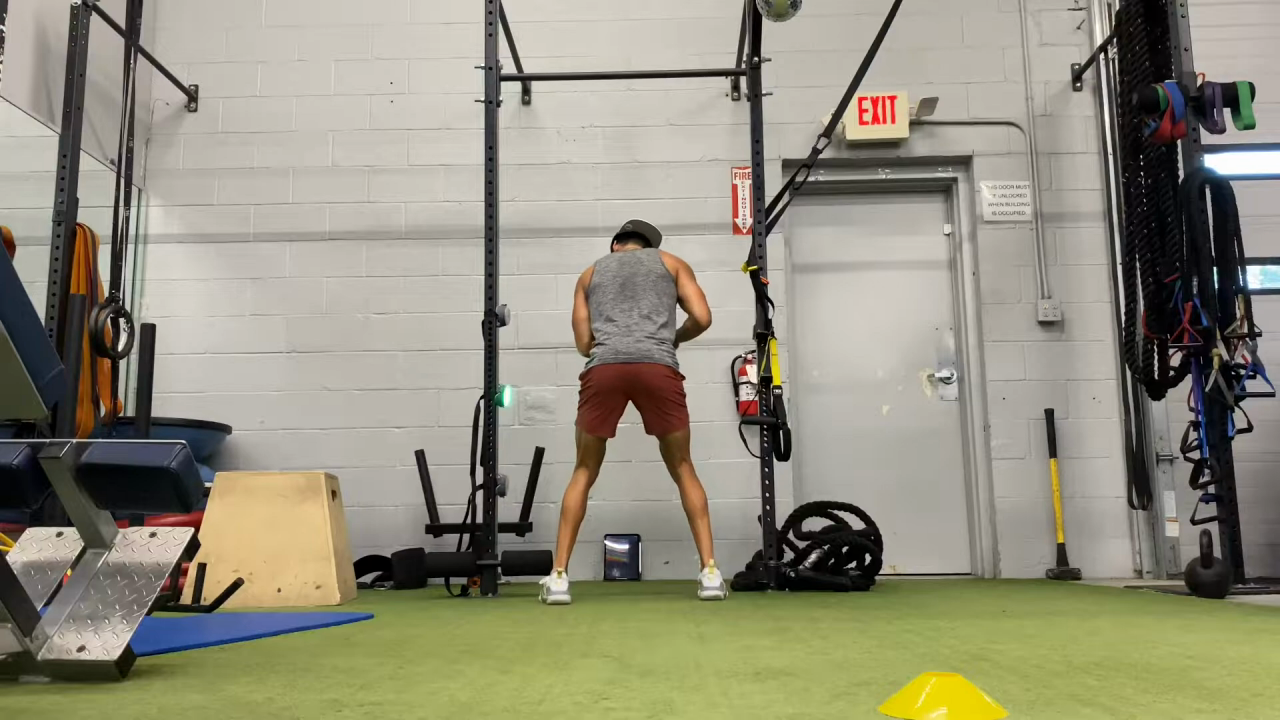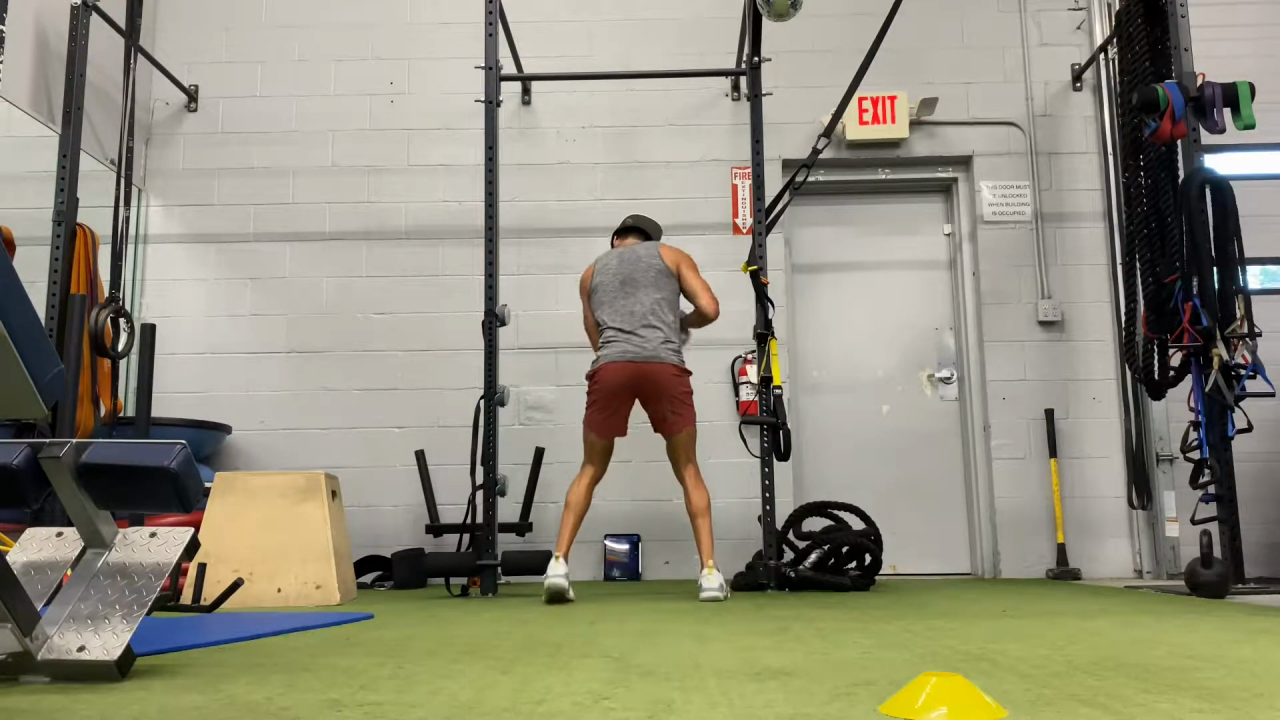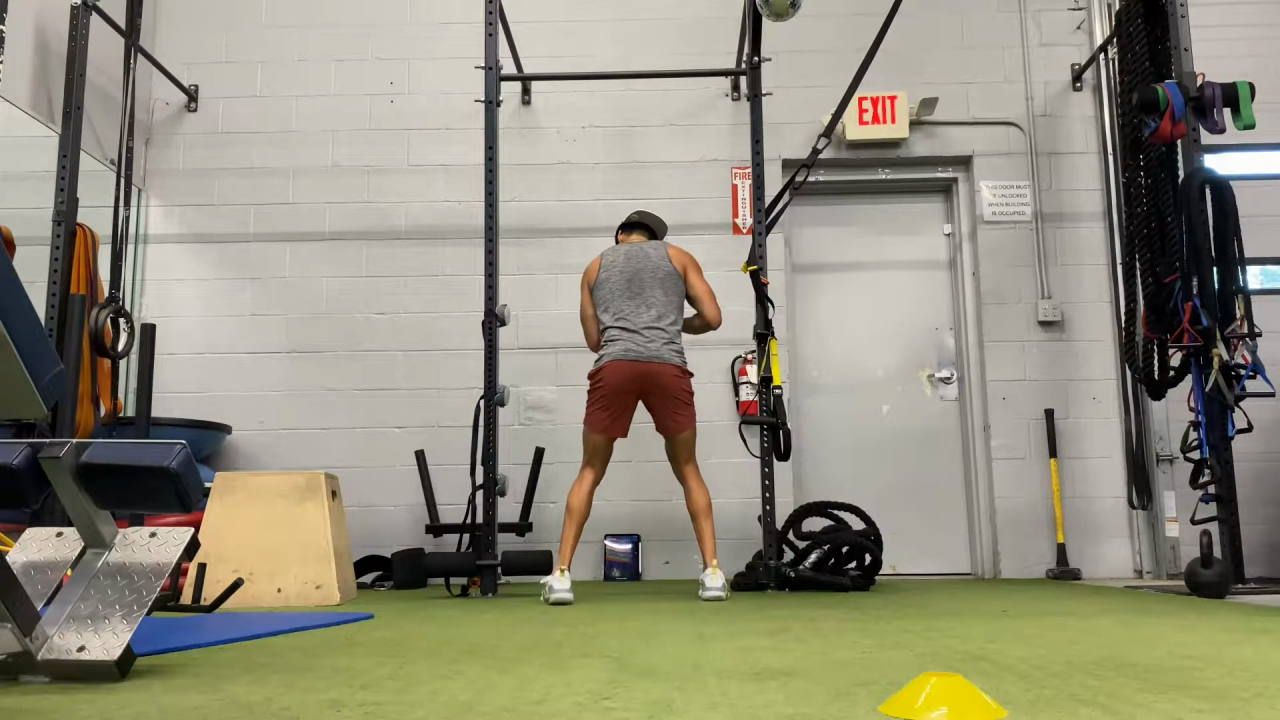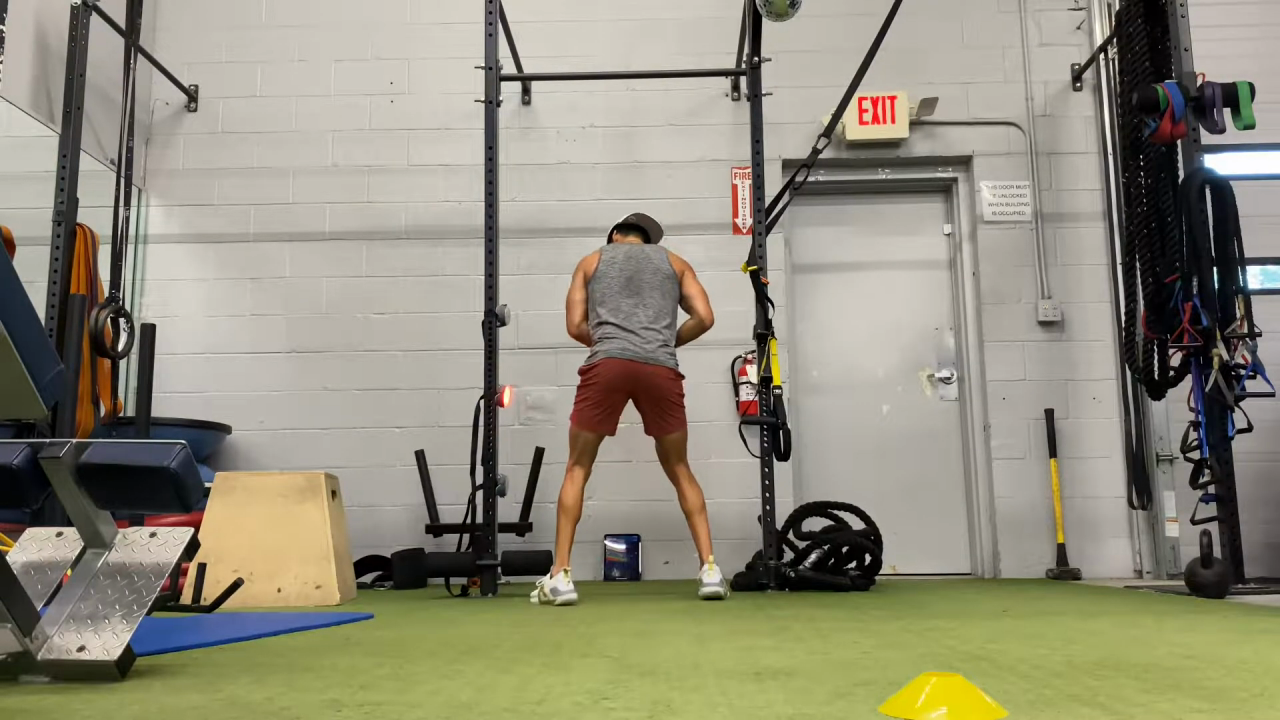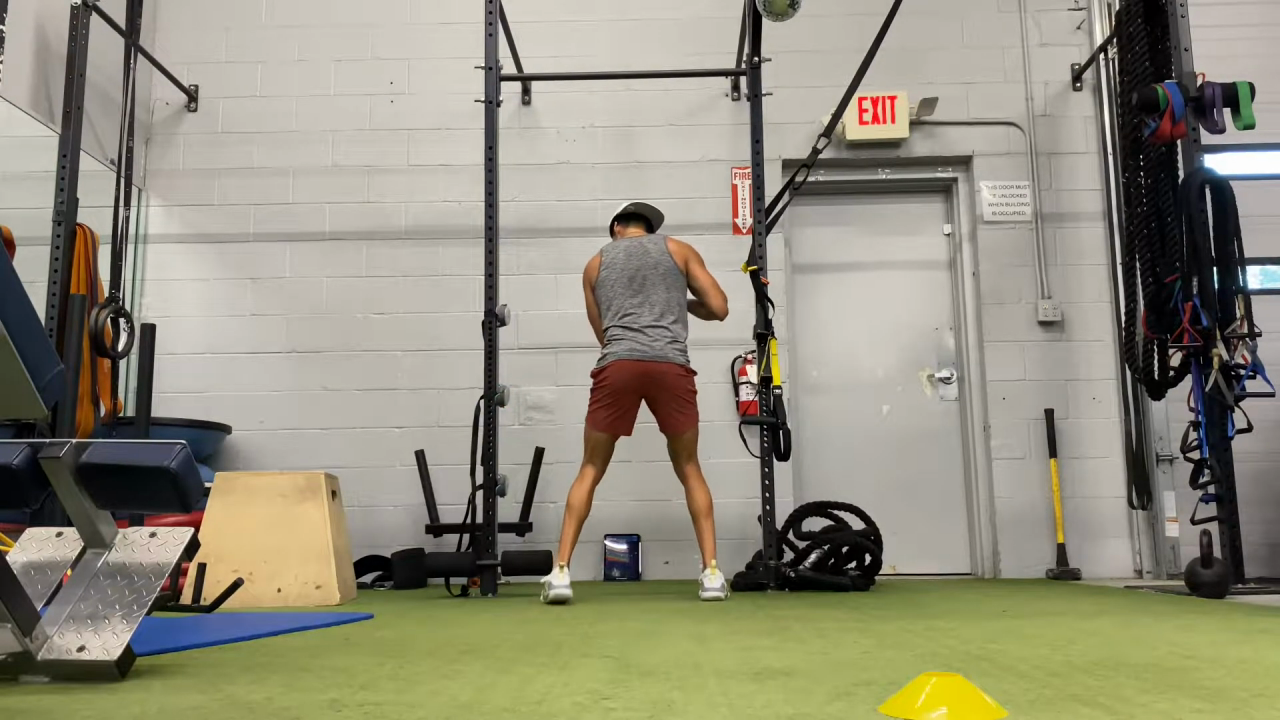
dt=1s
person 1, frame 1
left shoulder: (591, 274)
right shoulder: (671, 263)
left elbow: (584, 343)
right elbow: (702, 317)
left hip: (604, 370)
right hip: (657, 368)
left knee: (584, 473)
right knee: (683, 471)
left ankle: (558, 576)
right ankle: (710, 572)
person 1, frame 2
left shoulder: (593, 271)
right shoulder: (671, 256)
right elbow: (709, 310)
left hip: (611, 368)
right hip: (664, 366)
left knee: (591, 471)
right knee: (688, 472)
left ankle: (558, 564)
right ankle: (709, 573)
person 1, frame 3
left shoulder: (595, 266)
right shoulder: (678, 256)
right elbow: (712, 318)
left hip: (614, 368)
right hip: (667, 368)
left knee: (590, 473)
right knee: (688, 472)
left ankle: (561, 575)
right ankle: (712, 573)
person 1, frame 4
left shoulder: (592, 262)
right shoulder: (674, 262)
left elbow: (576, 326)
right elbow: (704, 317)
left hip: (605, 367)
right hip: (660, 370)
left knee: (577, 470)
right knee: (680, 471)
left ankle: (561, 576)
right ankle: (709, 569)
person 1, frame 5
left shoulder: (596, 264)
right shoulder: (678, 250)
right elbow: (719, 308)
left hip: (616, 367)
right hip: (671, 367)
left knee: (591, 471)
right knee: (689, 470)
left ankle: (560, 571)
right ankle: (711, 573)
